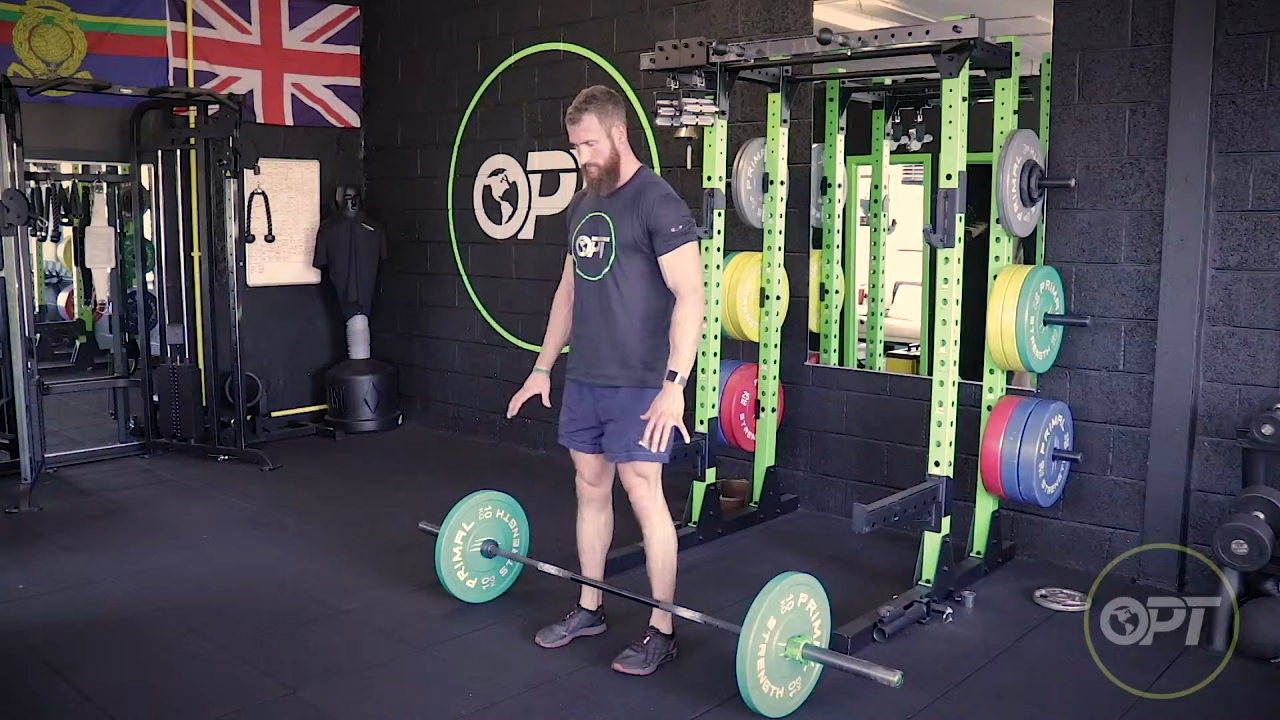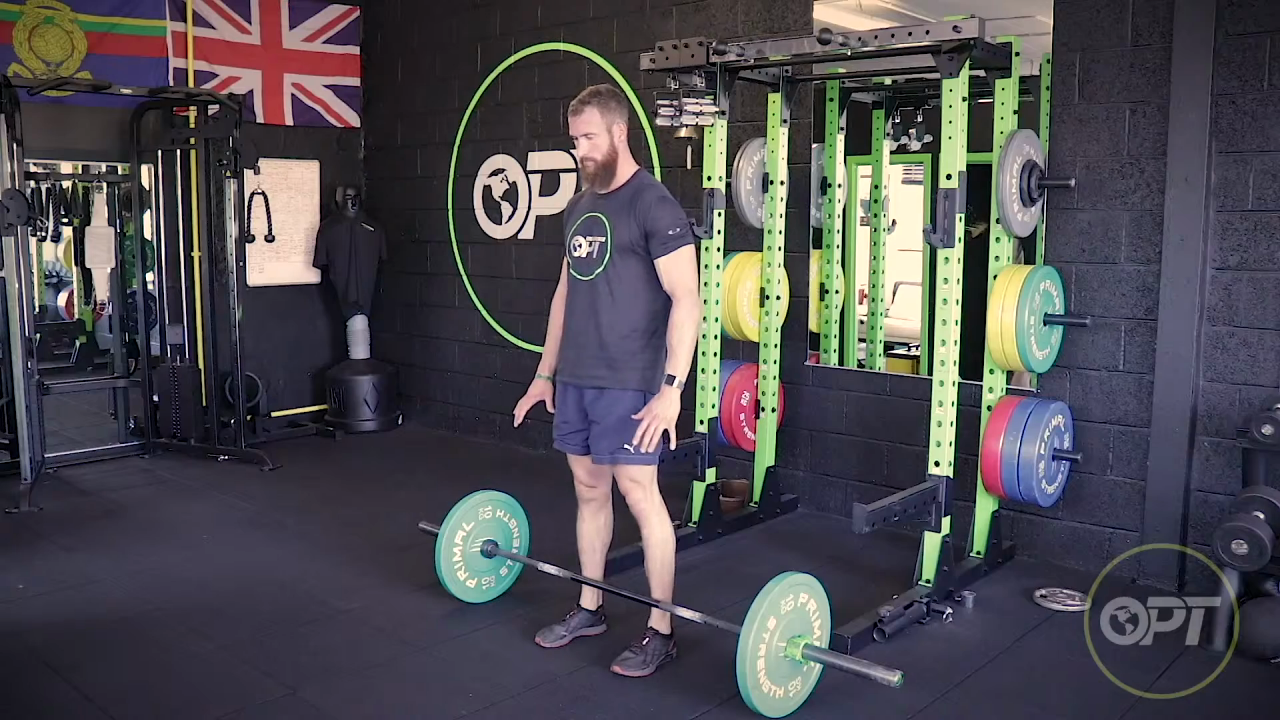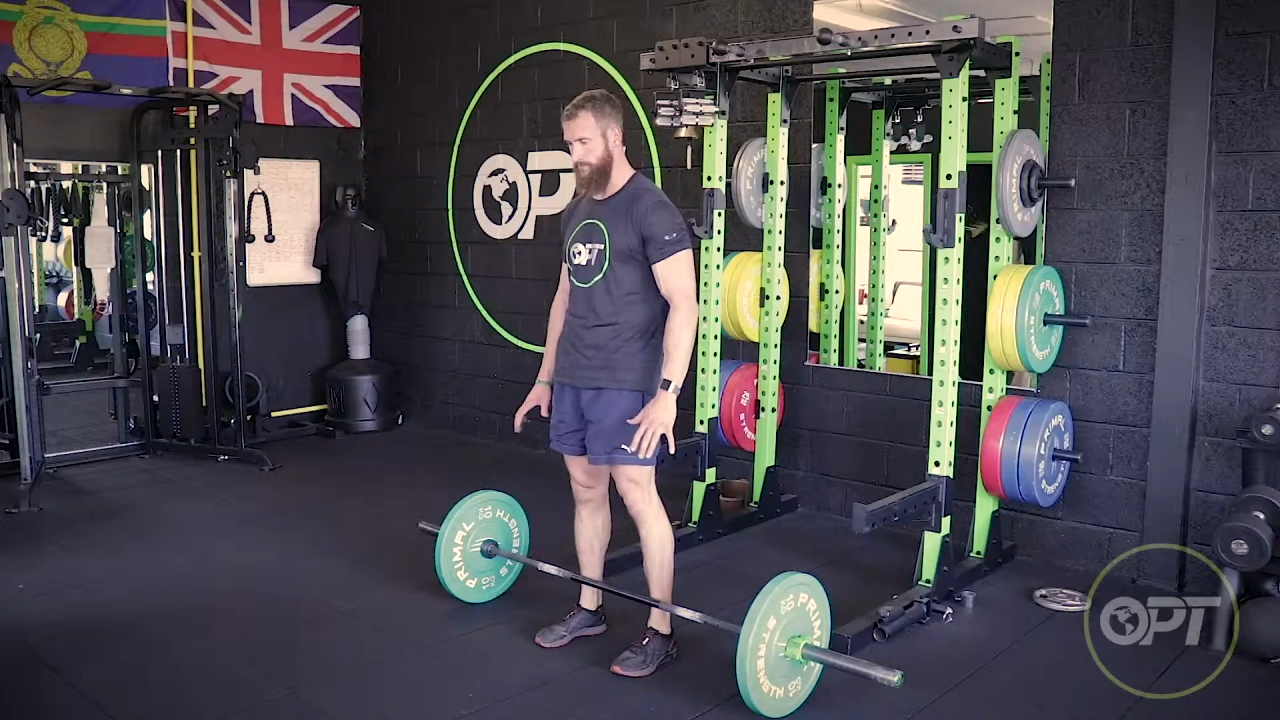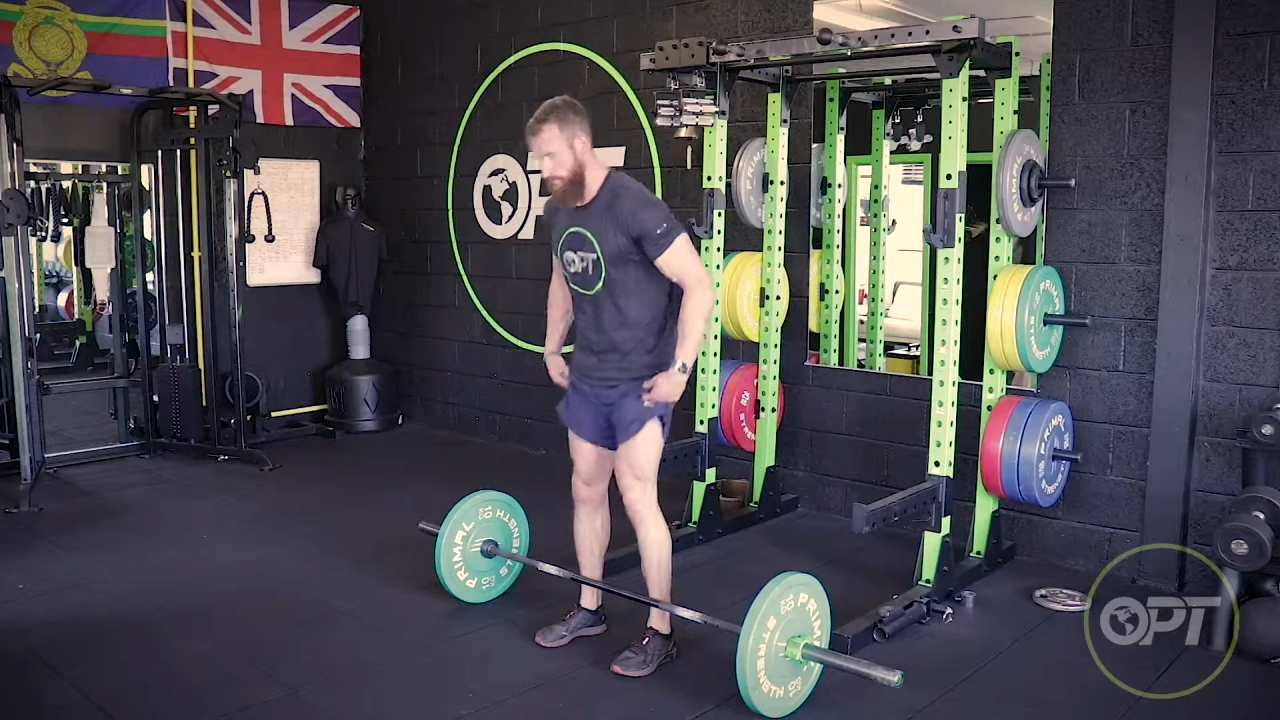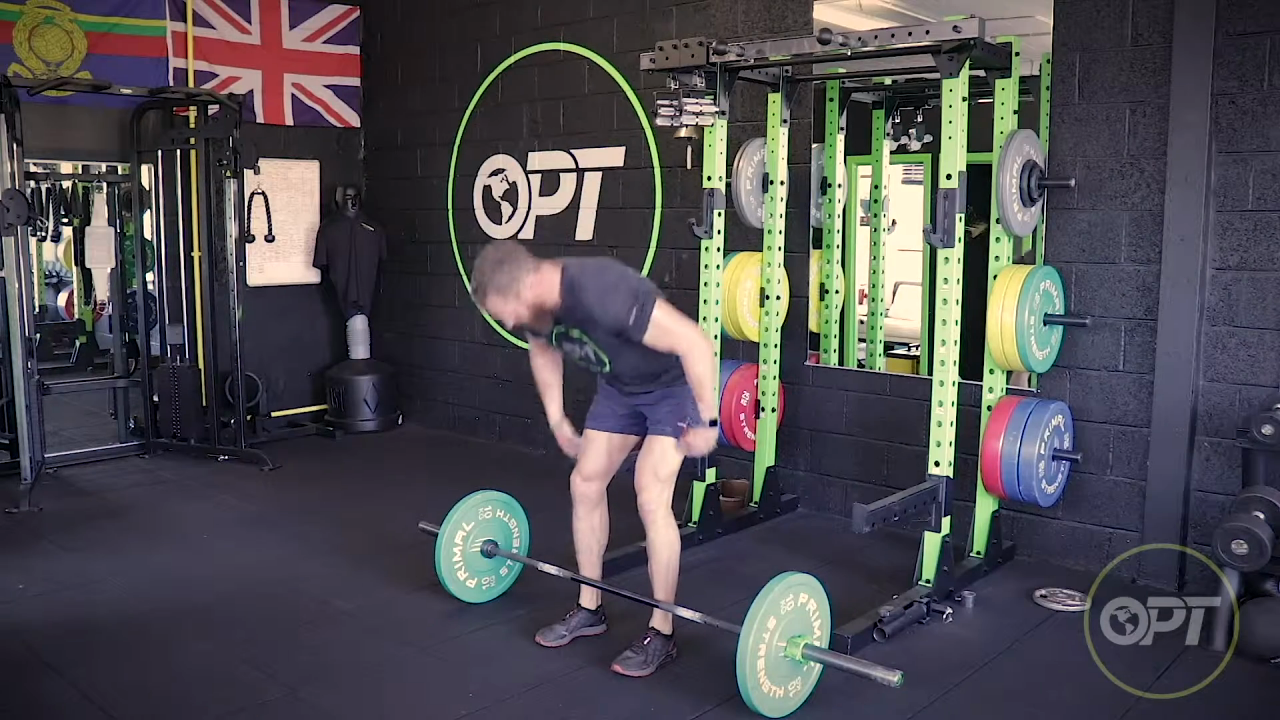
dt=0.4s
person 1, frame 1
left shoulder: (658, 203)
right shoulder: (582, 205)
left elbow: (690, 297)
left wrist: (674, 383)
right wrist: (543, 367)
left hip: (639, 384)
right hip: (586, 378)
left knee: (643, 495)
right knee: (589, 489)
left ankle: (661, 629)
right ankle: (589, 607)
person 1, frame 2
left shoulder: (654, 206)
right shoulder: (579, 207)
left elbow: (686, 300)
left wrist: (671, 387)
right wrist: (545, 373)
left hip: (627, 385)
right hip: (576, 380)
left knee: (640, 497)
right knee: (588, 492)
left ankle: (660, 630)
right ankle: (589, 607)
person 1, frame 3
left shoulder: (651, 211)
right shoulder: (576, 212)
left elbow: (684, 306)
left wrist: (668, 392)
right wrist: (545, 378)
left hip: (625, 384)
right hip: (573, 380)
left knee: (637, 496)
right knee: (586, 492)
left ankle: (660, 630)
right ankle: (589, 608)
person 1, frame 4
left shoulder: (635, 208)
right shoulder: (557, 212)
left elbow: (700, 287)
left wrist: (680, 369)
right wrist: (553, 348)
left hip: (642, 379)
right hip: (589, 376)
left knee: (637, 497)
right knee: (585, 490)
left ankle: (660, 630)
right ankle: (589, 607)
person 1, frame 5
left shoulder: (603, 294)
right shoulder: (535, 304)
left elbow: (694, 343)
right elbow: (543, 349)
left wrist: (706, 423)
right wrist: (556, 419)
left hip: (675, 383)
right hip: (621, 384)
left knee: (651, 496)
right knee: (585, 482)
left ankle: (662, 632)
right ankle: (589, 608)
